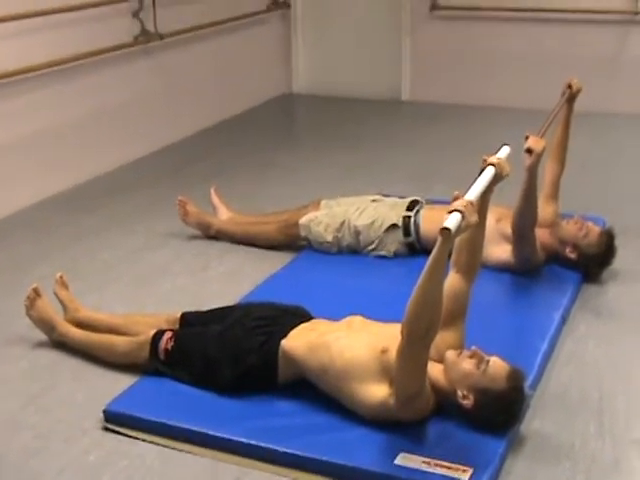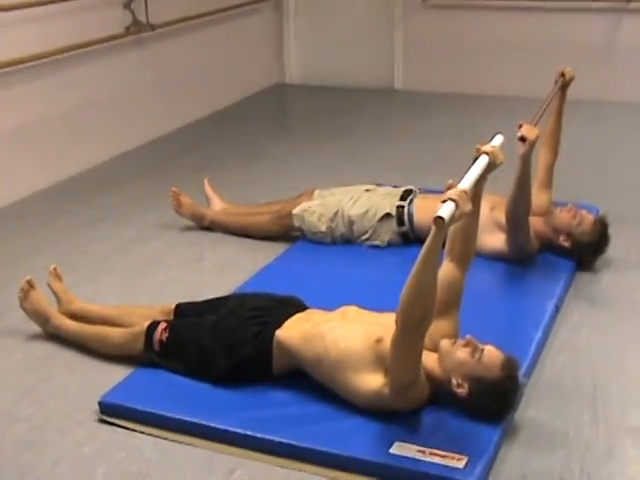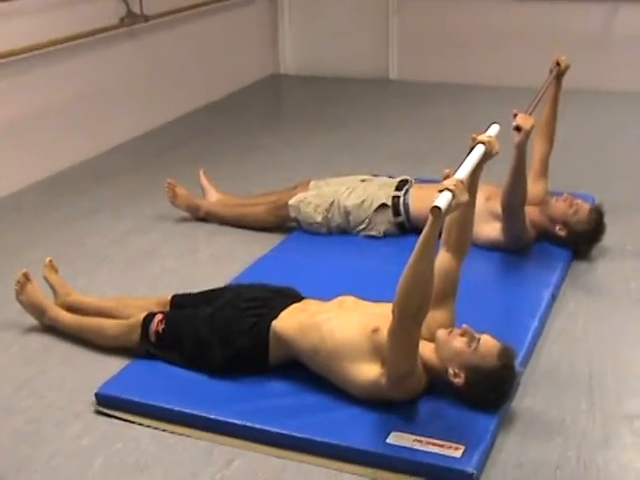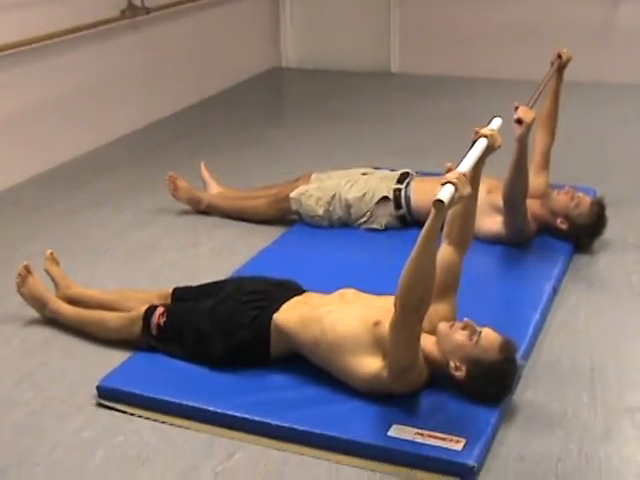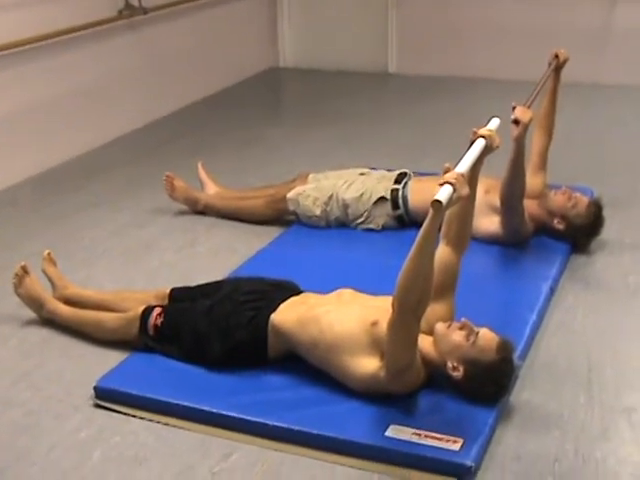
dt=0.2s
person 1, frame 1
left shoulder: (413, 401)
right shoulder: (447, 352)
left elbow: (414, 337)
right elbow: (463, 277)
left wrist: (446, 242)
right wrist: (484, 195)
left hip: (267, 357)
right hip: (295, 320)
left knee: (150, 347)
right knee: (175, 322)
left ankle: (63, 330)
right ankle: (80, 315)
person 1, frame 2
left shoulder: (406, 390)
right shoulder: (440, 342)
left elbow: (408, 325)
right elbow: (457, 266)
left wrist: (439, 231)
right wrist: (477, 185)
left hip: (260, 348)
right hip: (289, 310)
left knee: (143, 339)
right knee: (167, 313)
left ankle: (56, 322)
right ankle: (73, 307)
person 1, frame 3
left shoulder: (404, 380)
right shoulder: (436, 332)
left elbow: (406, 316)
right elbow: (453, 255)
left wrist: (437, 220)
right wrist: (474, 172)
left hip: (258, 338)
right hip: (286, 301)
left knee: (141, 331)
right knee: (165, 304)
left ankle: (53, 315)
right ankle: (70, 299)
person 1, frame 4
left shoulder: (405, 373)
right shoulder: (438, 325)
left elbow: (408, 308)
right elbow: (454, 250)
left wrist: (439, 213)
right wrist: (476, 165)
left hip: (259, 332)
right hip: (287, 294)
left knee: (143, 323)
right knee: (166, 297)
left ankle: (54, 306)
right ankle: (70, 291)
person 1, frame 5
left shoulder: (403, 373)
right shoulder: (436, 325)
left elbow: (406, 309)
right elbow: (452, 250)
left wrist: (437, 214)
right wrist: (474, 166)
left hip: (255, 332)
right hip: (285, 294)
left knee: (140, 323)
right knee: (164, 297)
left ankle: (51, 307)
right ankle: (67, 291)
person 2, frame 1
left shoulder: (528, 256)
right shoulder: (548, 222)
left elbow: (520, 229)
right elbow: (556, 169)
left wrist: (529, 169)
right wrist: (569, 107)
left hip: (399, 231)
right hip: (408, 207)
left knee: (297, 229)
right knee: (313, 209)
left ankle: (216, 226)
right ankle: (228, 218)
person 2, frame 2
left shoulder: (522, 244)
right shoulder: (542, 209)
left elbow: (514, 218)
right elbow: (549, 157)
left wrist: (522, 158)
right wrist: (562, 94)
left hip: (393, 219)
right hip: (401, 197)
left knee: (291, 219)
right knee: (306, 198)
left ankle: (209, 216)
right ankle: (221, 209)
person 2, frame 3
left shoulder: (518, 234)
right shoulder: (538, 200)
left elbow: (511, 207)
right elbow: (545, 148)
left wrist: (518, 147)
right wrist: (557, 84)
left hip: (389, 209)
right hip: (397, 187)
left knee: (287, 211)
right knee: (302, 189)
left ankle: (205, 209)
right ankle: (219, 201)
person 2, frame 4
left shoulder: (520, 227)
right shoulder: (539, 193)
left elbow: (512, 200)
right elbow: (547, 141)
left wrist: (519, 141)
right wrist: (559, 77)
left hip: (391, 203)
right hip: (398, 181)
left knee: (288, 204)
right knee: (304, 182)
left ankle: (206, 201)
right ankle: (220, 194)
person 2, frame 5
left shoulder: (516, 228)
right shoulder: (536, 193)
left elbow: (509, 200)
right elbow: (544, 141)
left wrist: (515, 141)
right wrist: (556, 77)
left hip: (388, 203)
right hip: (395, 180)
left knee: (285, 204)
right knee: (300, 182)
left ankle: (203, 201)
right ankle: (216, 194)
